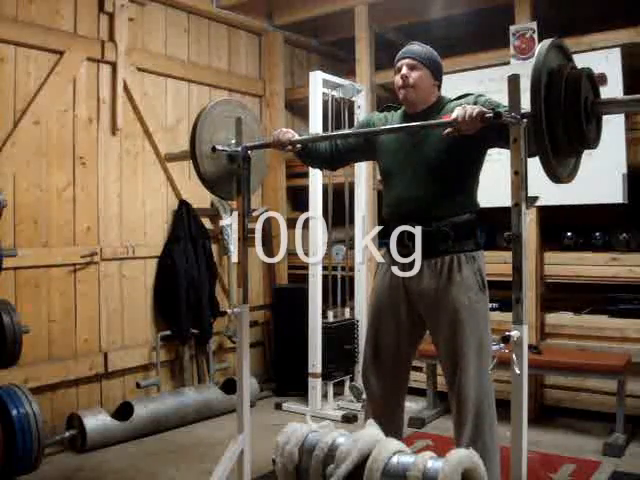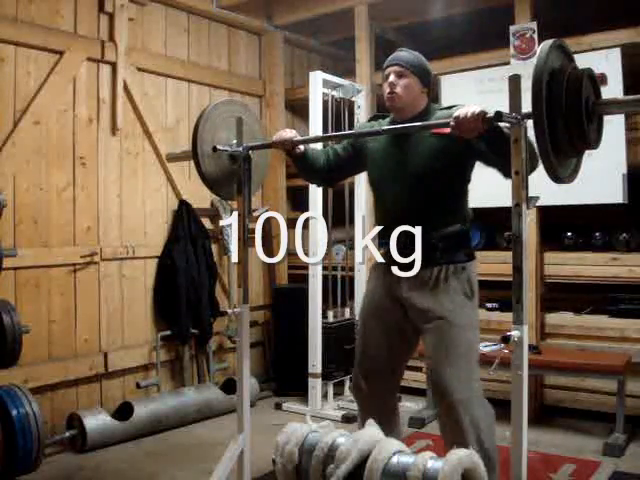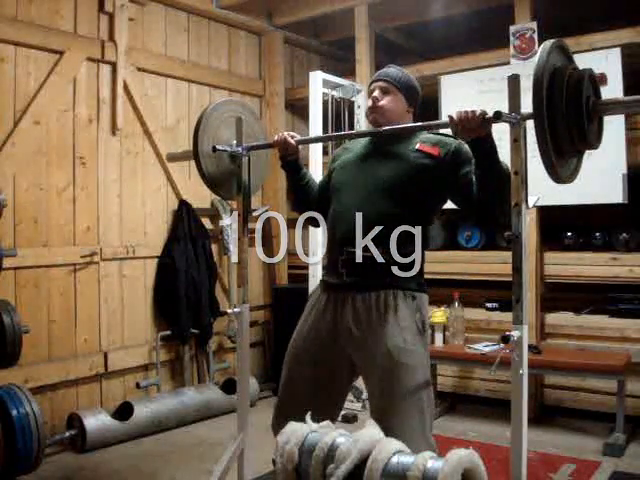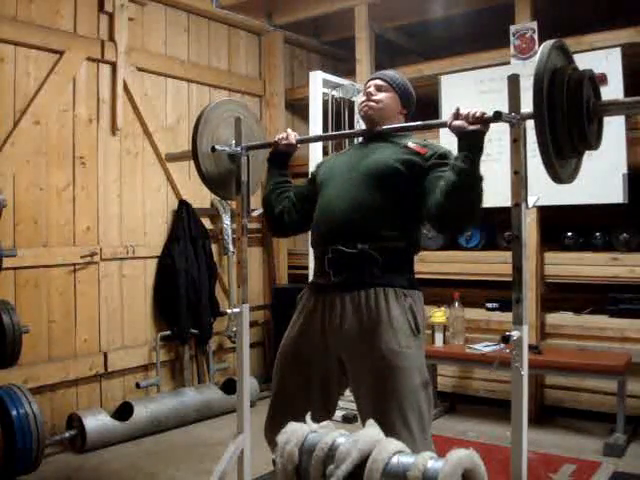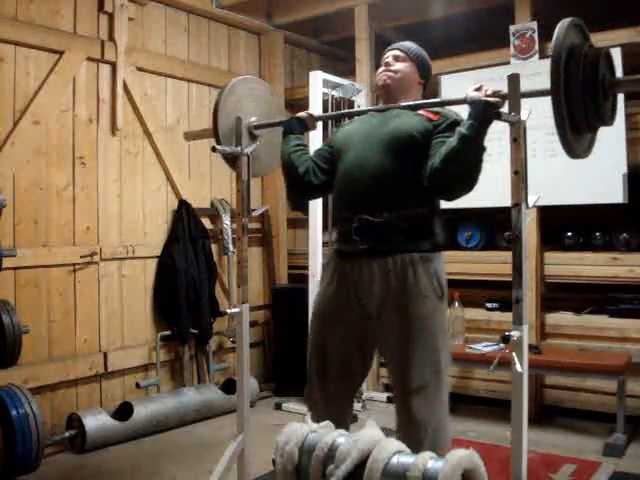
dt=1s
person 1, frame 1
left shoulder: (467, 109)
right shoulder: (380, 125)
right elbow: (331, 153)
left wrist: (485, 118)
right wrist: (296, 143)
left hip: (452, 262)
right hip: (395, 262)
left knee: (468, 381)
right knee: (380, 375)
person 1, frame 2
left shoulder: (456, 125)
right shoulder: (370, 132)
left elbow: (523, 164)
right elbow: (328, 170)
left wrist: (487, 130)
right wrist: (298, 150)
left hip: (444, 274)
right hip: (389, 272)
left knee: (456, 391)
right knee: (372, 386)
person 1, frame 3
left shoulder: (440, 150)
right shoulder: (348, 152)
left elbow: (493, 210)
right elbow: (315, 207)
left wrist: (481, 144)
right wrist: (291, 163)
left hip: (391, 302)
right hip: (328, 297)
left knee: (403, 436)
right knee: (293, 425)
person 1, frame 4
left shoulder: (422, 155)
right shoulder: (332, 163)
left elbow: (451, 217)
right elbow: (282, 220)
left wrist: (468, 147)
right wrist: (278, 161)
left hip: (382, 302)
right hip: (318, 300)
left knee: (401, 443)
right knee: (284, 431)
person 1, frame 5
left shoulder: (438, 121)
right shoulder: (349, 129)
left elbow: (450, 181)
right elbow: (304, 182)
left wrist: (478, 117)
right wrist: (293, 132)
left hip: (407, 266)
right hip: (343, 266)
left knee: (420, 399)
right knee: (327, 394)
